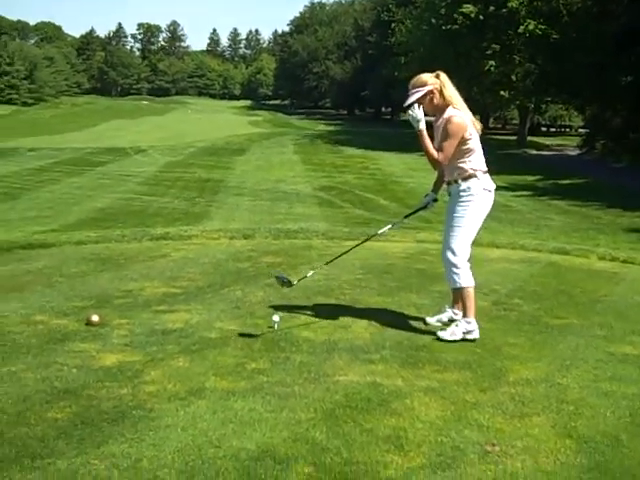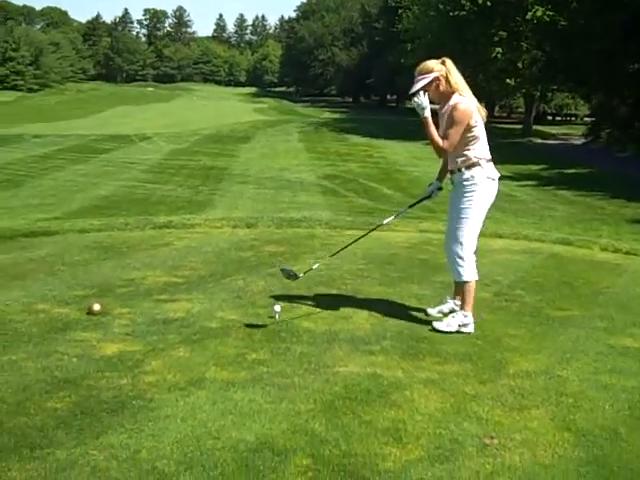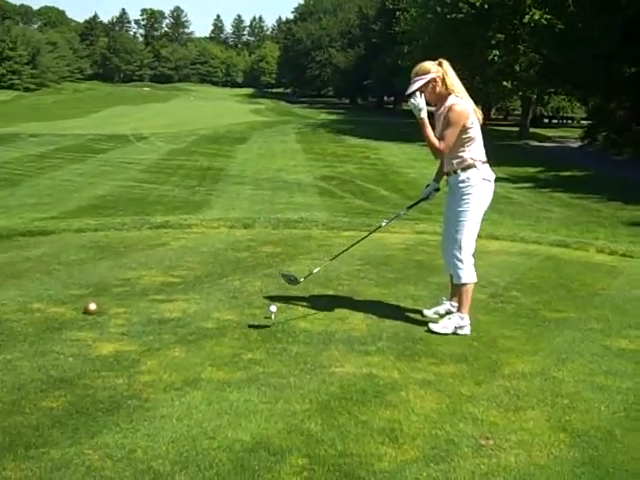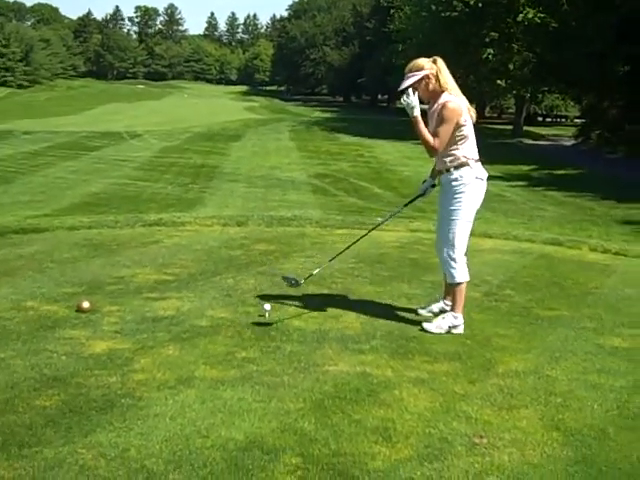
dt=0.1s
person 1, frame 1
left shoulder: (455, 120)
right shoulder: (441, 119)
left elbow: (438, 161)
left wrist: (420, 128)
right wrist: (433, 192)
left hip: (474, 191)
right hip: (459, 191)
left knee: (455, 254)
right knee: (450, 253)
left ankle: (469, 322)
right ankle: (456, 310)
person 1, frame 2
left shoulder: (461, 107)
right shoulder: (446, 106)
left elbow: (443, 149)
left wrist: (425, 116)
right wrist: (438, 181)
left hip: (477, 181)
right hip: (462, 180)
left knee: (462, 247)
right knee: (452, 245)
left ankle: (465, 316)
right ankle: (457, 300)
person 1, frame 3
left shoulder: (457, 108)
right shoulder: (442, 108)
left elbow: (440, 150)
left wrist: (421, 117)
right wrist: (435, 181)
left hip: (473, 182)
right hip: (458, 182)
left knee: (461, 249)
right knee: (449, 247)
left ankle: (462, 318)
right ankle: (453, 302)
person 1, frame 4
left shoulder: (451, 105)
right shoulder: (436, 105)
left elbow: (435, 147)
left wrist: (414, 115)
right wrist: (432, 176)
left hip: (465, 181)
right hip: (450, 180)
left knee: (454, 248)
right knee: (444, 246)
left ankle: (455, 317)
right ankle: (448, 301)
